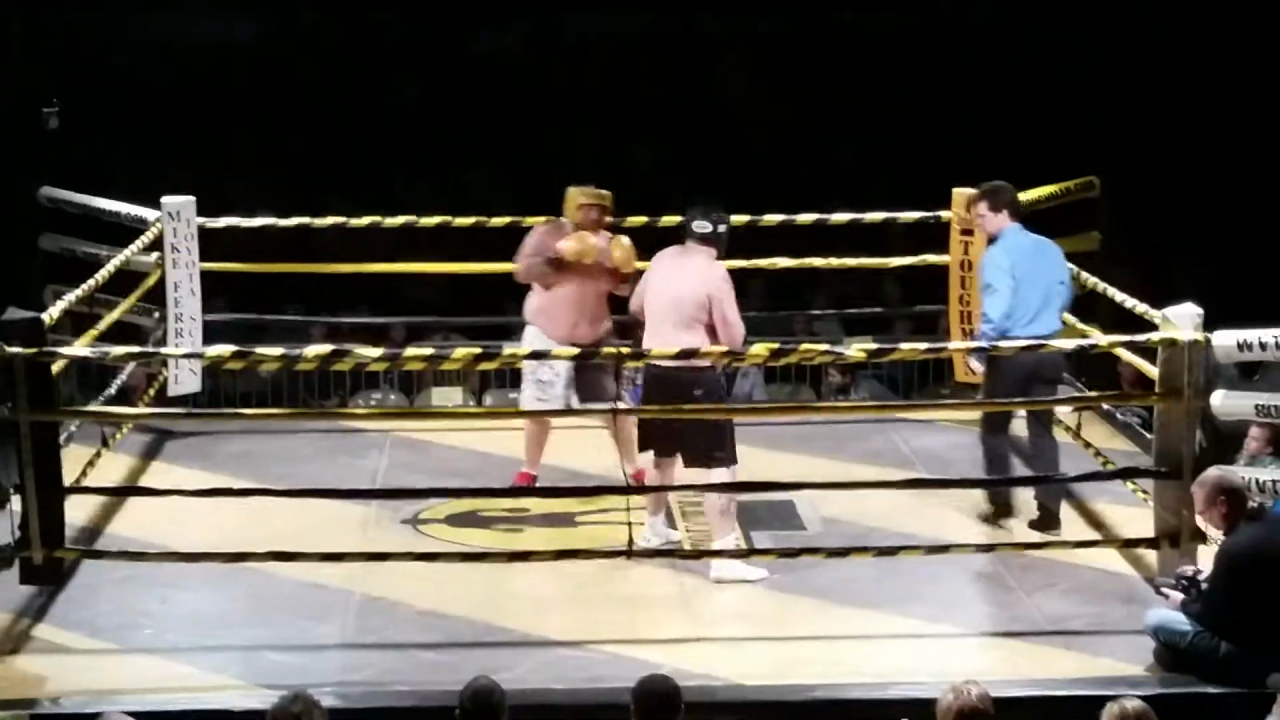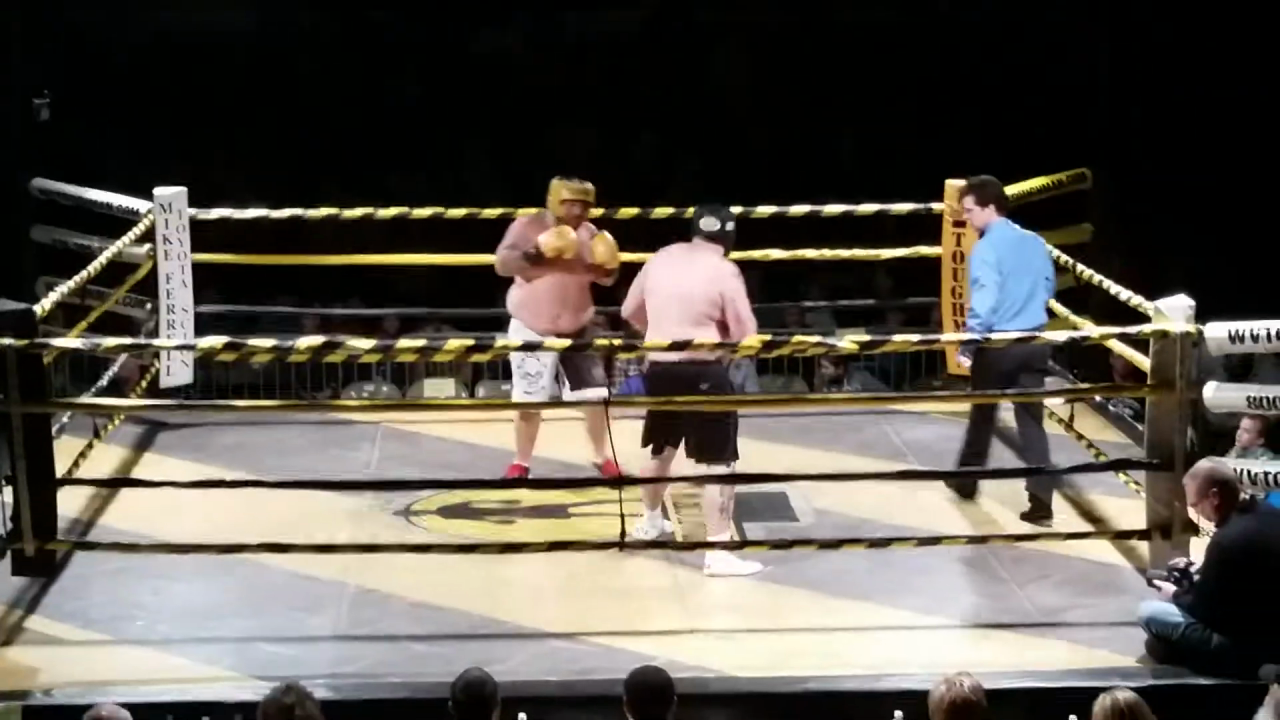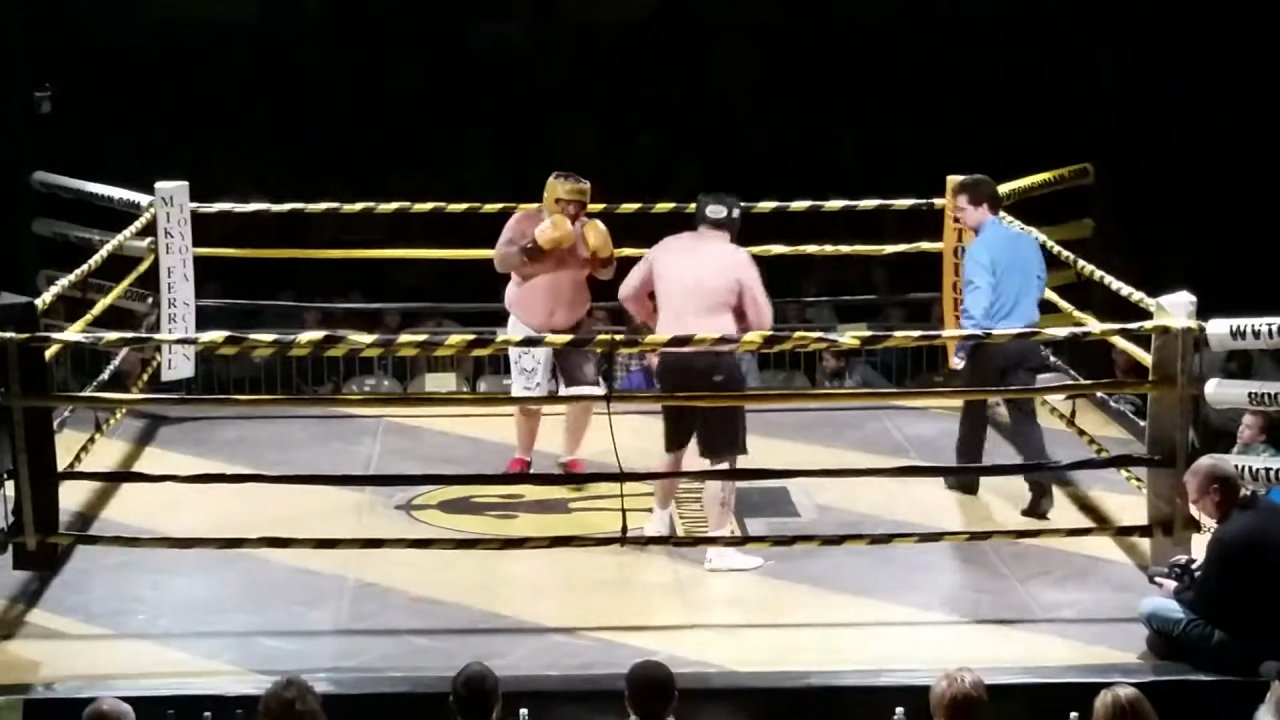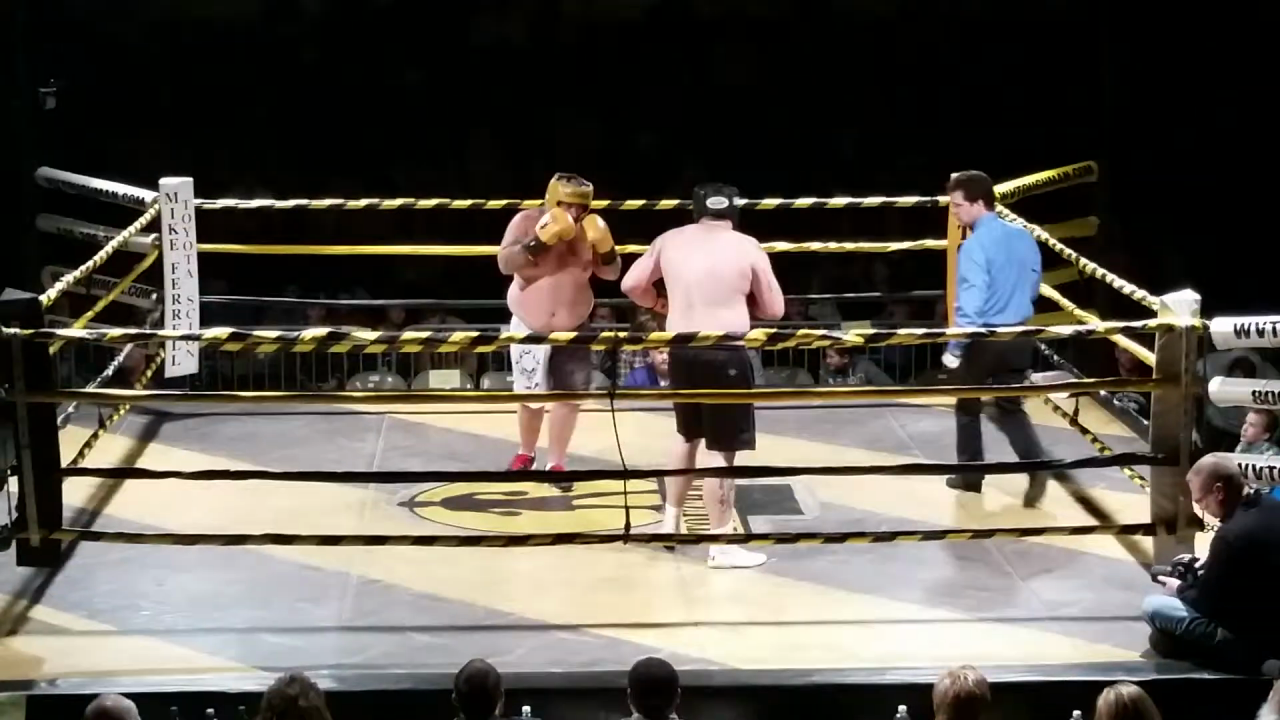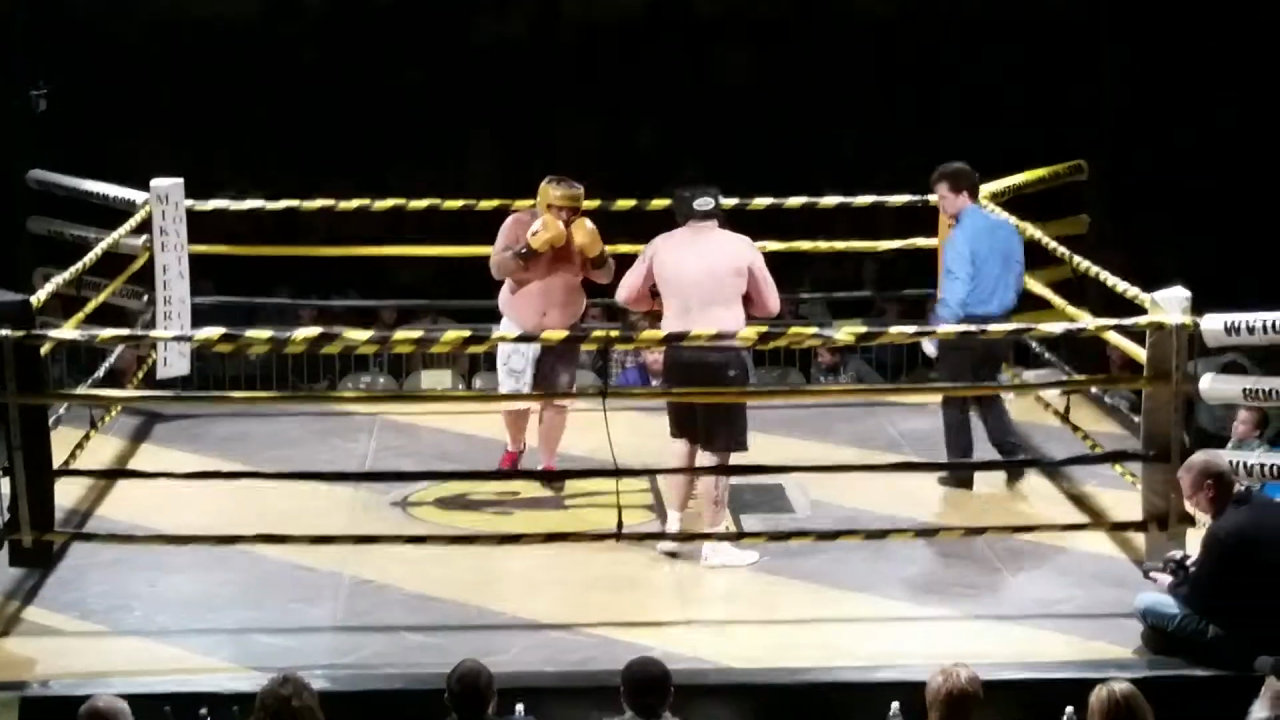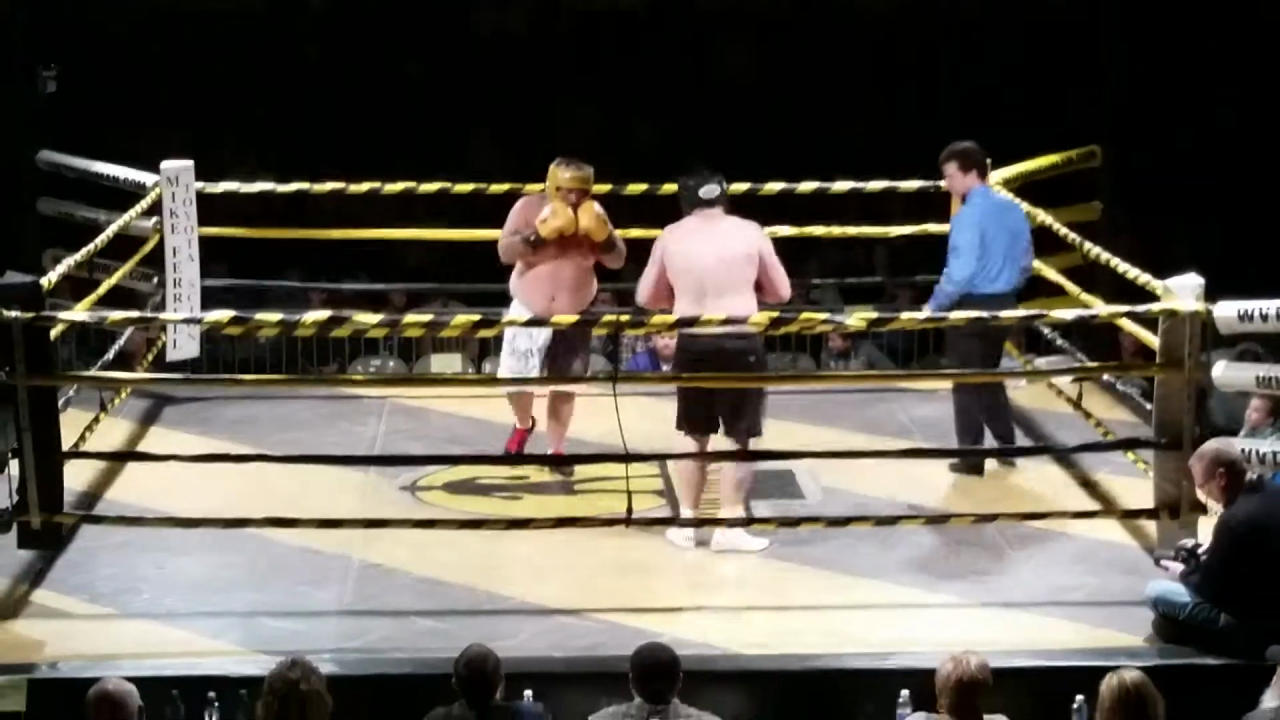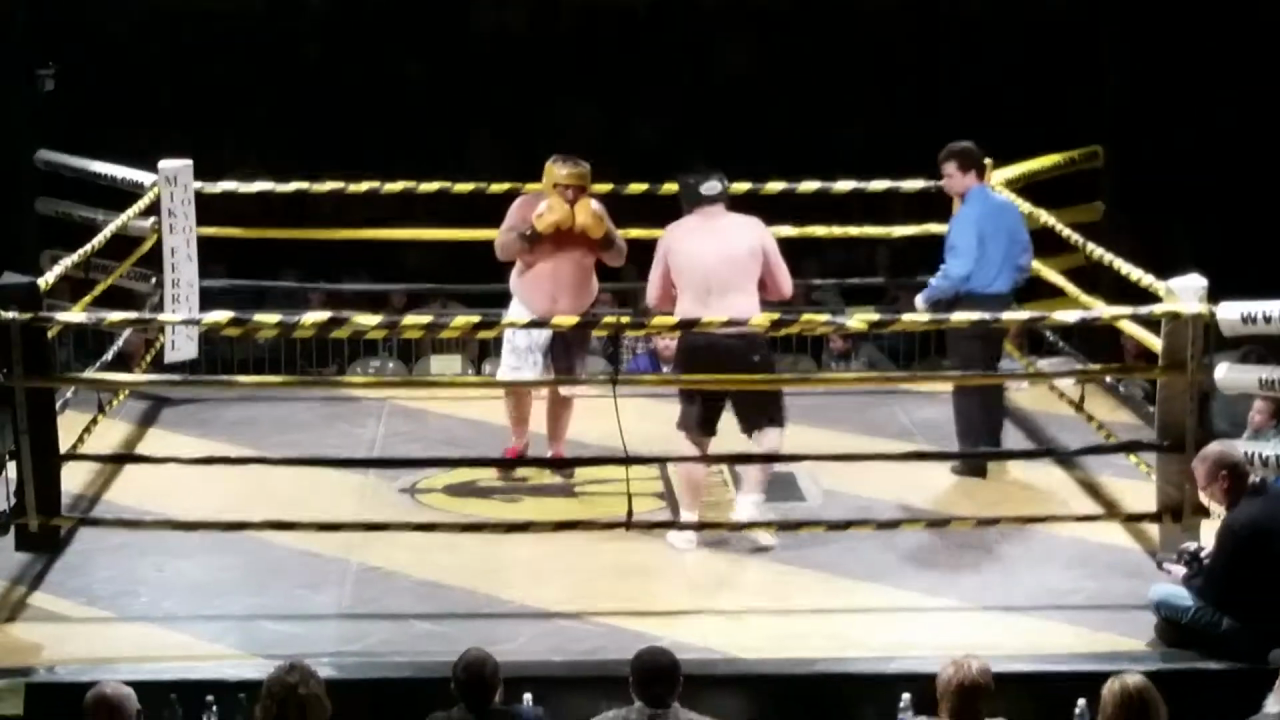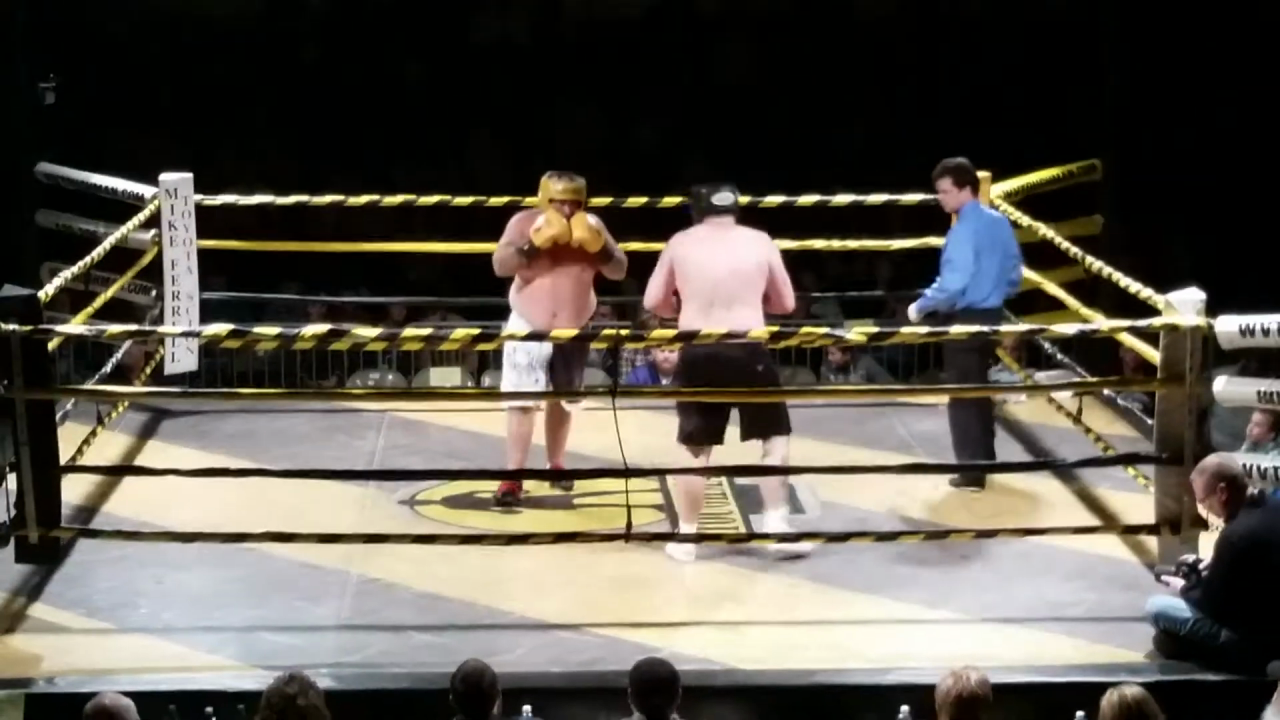
dt=0.1s
person 1, frame 1
left shoulder: (661, 258)
right shoulder: (713, 274)
left elbow: (638, 307)
right elbow: (732, 338)
right wrist: (715, 325)
left hip: (656, 372)
right hip: (695, 377)
left knee: (664, 453)
right knee: (719, 465)
left ankle: (654, 529)
right ankle: (724, 558)
person 1, frame 2
left shoulder: (662, 258)
right shoulder: (724, 271)
left elbow: (631, 310)
right elbow: (745, 333)
left hip: (659, 368)
right hip: (701, 372)
left knee: (662, 448)
right knee: (718, 462)
left ankle: (650, 520)
right ankle: (717, 552)
person 1, frame 3
left shoulder: (667, 247)
right shoulder: (737, 259)
left elbow: (629, 294)
right elbow: (762, 322)
left hip: (670, 360)
right hip: (714, 363)
left knee: (676, 445)
right knee: (721, 457)
left ankle: (658, 521)
right ankle: (718, 548)
person 1, frame 4
left shoulder: (671, 240)
right shoulder: (747, 247)
left elbow: (632, 285)
right elbow: (775, 308)
left hip: (682, 353)
right hip: (726, 356)
left knee: (689, 437)
right knee: (724, 452)
left ankle: (670, 522)
right ankle: (721, 545)
person 1, frame 5
left shoulder: (661, 245)
right shoulder: (741, 246)
left elbow: (626, 297)
right elbow: (770, 306)
left hip: (678, 356)
right hip: (723, 357)
left knee: (687, 443)
right knee: (719, 453)
left ankle: (672, 530)
right ankle: (714, 544)
person 1, frame 6
left shoulder: (671, 236)
right shoulder: (750, 233)
left elbow: (646, 297)
right elbow: (781, 292)
left hip: (691, 345)
right hip: (739, 344)
left knee: (696, 437)
right knee: (741, 438)
left ankle: (685, 523)
right ankle: (728, 528)
person 1, frame 7
left shoulder: (673, 234)
right shoulder: (753, 228)
left elbow: (655, 297)
right elbow: (782, 289)
left hip: (694, 345)
right hip: (744, 342)
left knee: (696, 439)
right knee: (768, 427)
left ankle: (687, 525)
right ankle: (748, 502)
person 1, frame 8
left shoulder: (680, 242)
right shoulder: (760, 243)
left elbow: (653, 302)
right elbow: (785, 303)
left hip: (696, 356)
right hip: (747, 353)
left knee: (695, 450)
right knee: (775, 436)
left ankle: (686, 537)
right ankle: (776, 524)
person 2, frame 1
left shoulder: (998, 254)
right shoulder: (1050, 249)
left elbow: (995, 311)
right elbow: (1064, 296)
left wrist: (979, 352)
left hip: (1011, 351)
right hip: (1049, 349)
left knee: (994, 426)
right knee: (1042, 430)
left ankle: (1001, 501)
right ankle: (1050, 512)
person 2, frame 2
left shoulder: (987, 248)
right shoulder: (1036, 244)
left elbow: (982, 305)
right elbow: (1047, 289)
left wrist: (966, 347)
left hip: (998, 345)
right hip: (1034, 342)
left knee: (982, 417)
right knee: (1031, 422)
left ankle: (966, 481)
right ankle: (1041, 502)
person 2, frame 3
left shoulder: (980, 248)
right shoulder: (1028, 243)
left elbow: (976, 305)
right elbow: (1037, 289)
left wrist: (960, 349)
left hip: (990, 342)
right hip: (1026, 340)
left knee: (974, 410)
right knee: (1024, 417)
left ankle: (967, 476)
right ankle: (1041, 489)
person 2, frame 4
left shoulder: (975, 245)
right shoulder: (1024, 238)
left elbow: (970, 302)
right elbow: (1032, 286)
left wrist: (954, 347)
left hip: (983, 339)
right hip: (1018, 336)
left knee: (968, 408)
right knee: (1010, 409)
left ankle: (970, 476)
right ankle: (1037, 469)
person 2, frame 5
left shoulder: (961, 236)
right shoulder: (1007, 230)
left elbow: (955, 294)
right elbow: (1015, 279)
left hip: (966, 327)
right hip: (999, 325)
left knee: (956, 401)
right knee: (988, 396)
left ankle: (961, 473)
right ankle: (1013, 454)
person 2, frame 6
left shoulder: (969, 215)
right shoulder: (1013, 210)
left elbow: (959, 271)
right elbow: (1025, 262)
left wrist: (933, 306)
left hip: (972, 307)
right hip: (1004, 304)
left knee: (967, 385)
right knee: (989, 377)
left ankle: (971, 459)
right ankle: (1006, 444)
person 2, frame 7
left shoulder: (967, 215)
right shoulder: (1009, 209)
left elbow: (956, 270)
right elbow: (1023, 262)
left wrist: (928, 296)
left hip: (970, 306)
right hip: (1001, 304)
left knee: (967, 384)
right knee: (989, 377)
left ankle: (974, 460)
right ankle: (992, 445)
person 2, frame 8
left shoulder: (964, 230)
right shoulder: (1001, 223)
left elbow: (952, 284)
right elbow: (1013, 275)
left wrist: (920, 307)
left hip: (965, 320)
right hip: (993, 317)
left knee: (962, 397)
right knee: (979, 389)
left ankle: (972, 471)
right ankle: (984, 458)
person 3, frame 1
left shoulder: (606, 243)
right shoulder: (546, 234)
left elbow: (622, 288)
right elbow: (523, 271)
left wrist: (626, 267)
right wrist: (559, 257)
left hip: (593, 338)
right hip: (547, 336)
left knee: (612, 404)
right knee: (540, 407)
left ankle: (634, 470)
right ankle: (529, 471)
person 3, frame 2
left shoulder: (589, 234)
right shoulder: (527, 225)
left elbow: (605, 278)
right elbow: (502, 264)
left wrist: (610, 263)
right wrist: (538, 252)
left hip: (577, 327)
right hip: (532, 328)
left knee: (595, 393)
right knee: (528, 400)
left ankle: (603, 457)
right ankle: (520, 463)
person 3, frame 3
left shoulder: (584, 229)
right shoulder: (524, 221)
left elbow: (605, 272)
right elbow: (501, 261)
left wrist: (604, 252)
right wrist: (535, 244)
left hip: (572, 325)
right hip: (528, 325)
left knee: (584, 391)
right knee: (529, 398)
left ankle: (571, 456)
right ankle: (523, 457)
person 3, frame 4
left shoulder: (588, 229)
right shoulder: (526, 221)
left elbow: (611, 273)
right elbow: (506, 263)
left wrist: (605, 248)
right wrist: (539, 241)
left hip: (573, 326)
right hip: (530, 325)
left knee: (567, 396)
right knee: (530, 396)
left ankle: (556, 463)
right ankle: (526, 452)
person 3, frame 5
left shoulder: (582, 230)
right shoulder: (518, 224)
left elbow: (605, 276)
right elbow: (497, 268)
left wrist: (595, 252)
right wrist: (530, 248)
left hip: (564, 328)
right hip: (519, 326)
left knee: (555, 399)
right knee: (515, 399)
left ankle: (547, 464)
right ankle: (515, 447)
person 3, frame 6
left shoulder: (592, 214)
right shoulder: (528, 207)
left elbow: (616, 260)
right elbow: (505, 252)
left wrist: (603, 236)
right wrist: (538, 234)
left hip: (574, 313)
right hip: (529, 310)
left knee: (564, 385)
right knee: (516, 379)
left ankle: (556, 449)
right ankle: (523, 423)
person 3, frame 7
left shoulder: (593, 210)
right shoulder: (526, 206)
left elbow: (618, 257)
right elbow: (502, 249)
left wrist: (601, 233)
right wrist: (534, 230)
left hip: (574, 314)
right hip: (529, 310)
left knee: (564, 387)
right knee: (516, 381)
left ankle: (556, 453)
right ankle: (518, 445)
person 3, frame 8
left shoulder: (591, 226)
right shoulder: (524, 222)
left elbow: (619, 270)
right elbow: (500, 264)
left wrist: (598, 246)
right wrist: (533, 244)
left hip: (573, 328)
right hip: (528, 325)
left knee: (561, 401)
right knee: (520, 400)
left ankle: (555, 465)
right ankle: (513, 478)
person 4, frame 1
left shoulder: (1236, 548)
left elbow: (1212, 616)
left wrist: (1183, 603)
right wrist: (1209, 580)
left hip: (1256, 656)
left knee: (1155, 620)
person 4, frame 2
left shoulder: (1228, 540)
left elbow: (1205, 608)
left wrist: (1176, 595)
right wrist: (1203, 571)
left hip: (1249, 647)
left knee: (1148, 612)
person 4, frame 3
left shoulder: (1229, 537)
left elbow: (1205, 604)
left wrist: (1177, 591)
right wrist: (1204, 567)
left hip: (1251, 644)
left knee: (1149, 608)
person 4, frame 4
left shoulder: (1232, 535)
left elbow: (1208, 603)
left wrist: (1180, 589)
right wrist: (1207, 565)
left hip: (1254, 642)
left knee: (1153, 607)
person 4, frame 5
left shoulder: (1224, 532)
left elbow: (1201, 599)
left wrist: (1172, 585)
right wrist: (1197, 563)
left hip: (1245, 639)
left knee: (1145, 603)
person 4, frame 6
left shoulder: (1235, 520)
left elbow: (1211, 588)
left wrist: (1183, 574)
right wrist: (1208, 552)
left hip: (1257, 628)
left knee: (1156, 591)
person 4, frame 7
left shoulder: (1239, 523)
left elbow: (1215, 591)
left wrist: (1187, 577)
right wrist: (1210, 556)
left hip: (1260, 630)
left knee: (1159, 595)
person 4, frame 8
left shoulder: (1237, 535)
left elbow: (1213, 603)
left wrist: (1185, 589)
right wrist: (1209, 568)
left hip: (1258, 642)
left knee: (1156, 607)
